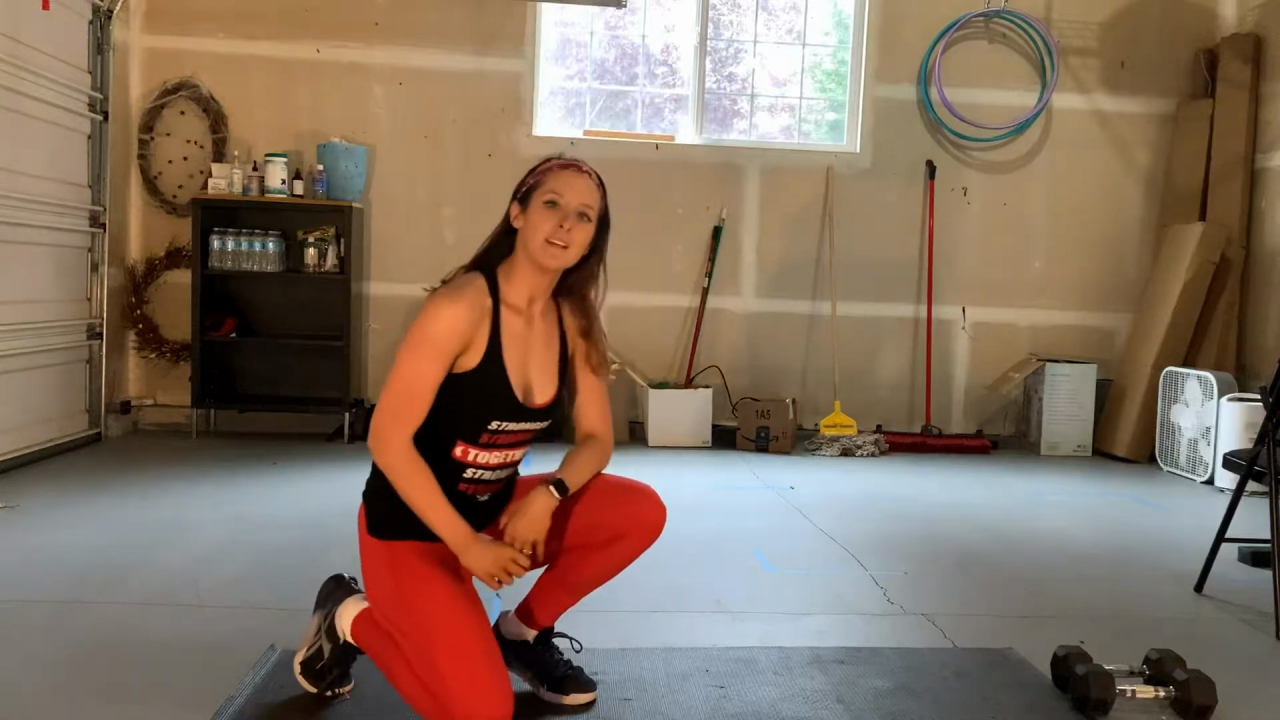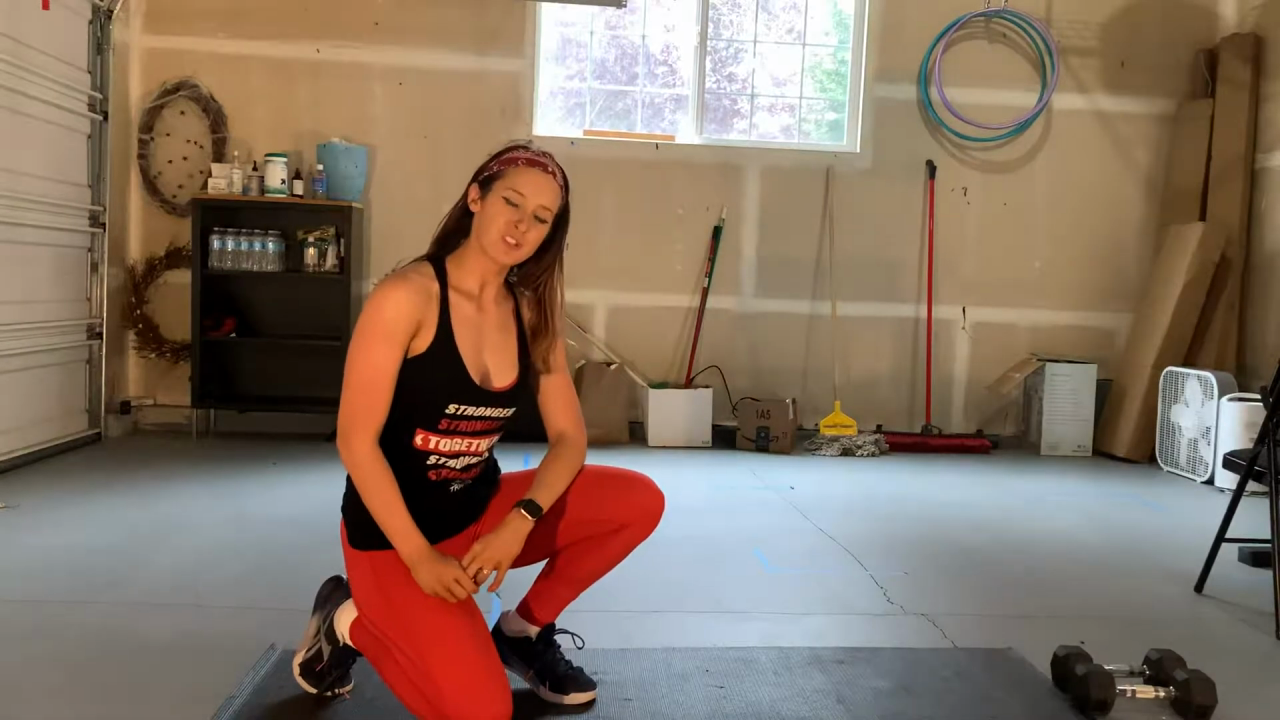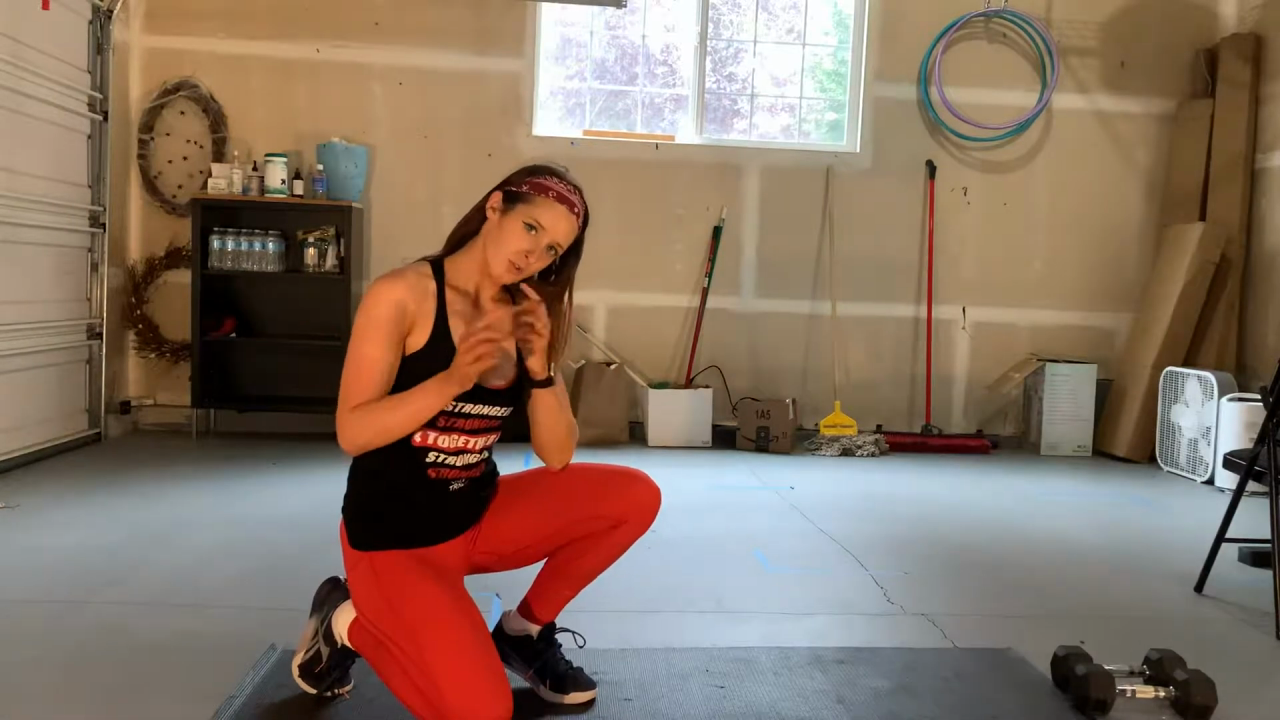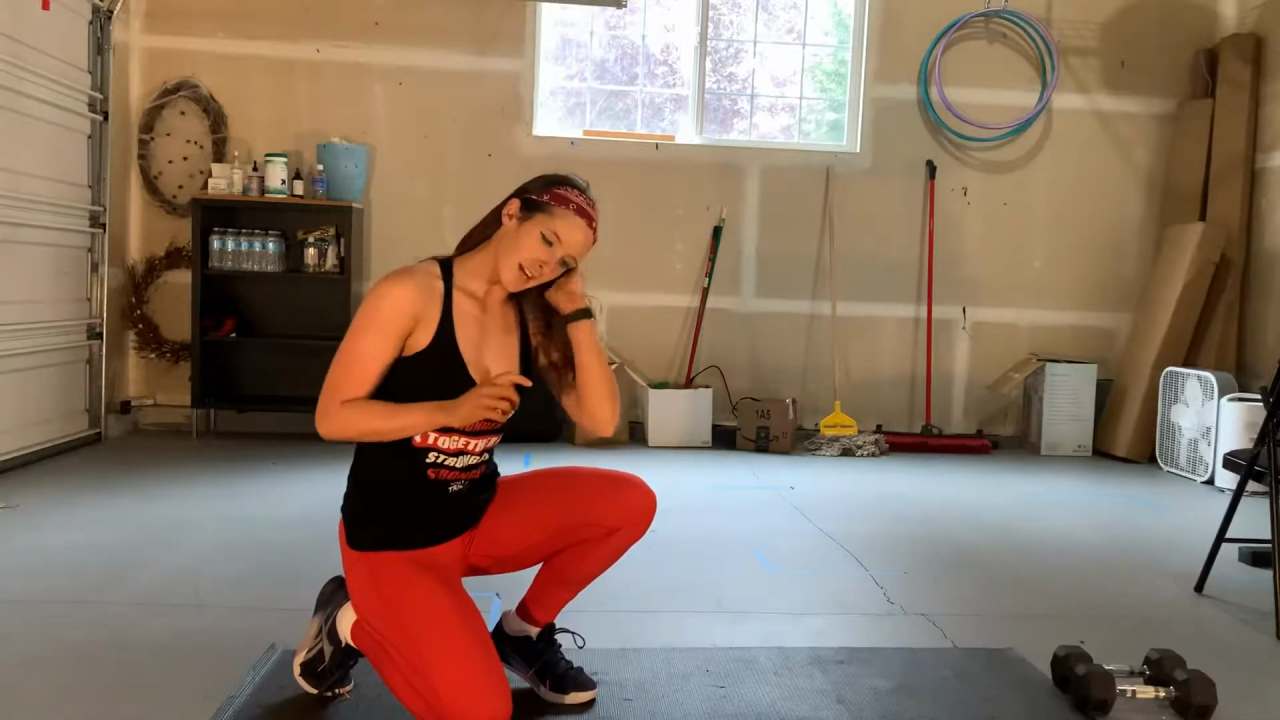
dt=0.7s
person 1, frame 1
left shoulder: (573, 323)
right shoulder: (461, 308)
left elbow: (596, 436)
right elbow: (390, 439)
left wrist: (548, 498)
right wrist: (464, 542)
left hip: (500, 510)
right hip: (411, 527)
left knee: (642, 512)
left ankle: (524, 632)
right ankle: (352, 620)
person 1, frame 2
left shoulder: (533, 313)
right shoulder: (406, 295)
left elbow: (568, 437)
right elbow: (356, 441)
left wrist: (518, 525)
right wrist: (418, 557)
left hip: (480, 510)
right hip: (394, 531)
left knee: (639, 501)
left ankle: (525, 630)
right ankle: (350, 622)
person 1, frame 3
left shoulder: (527, 316)
right shoulder: (401, 293)
left elbow: (557, 456)
right elbow: (353, 434)
left wrist: (540, 368)
right wrist: (456, 377)
left hip: (479, 514)
right hip: (394, 535)
left knee: (635, 497)
left ankle: (525, 631)
right ankle: (347, 624)
person 1, frame 4
left shoulder: (533, 319)
right shoulder: (410, 292)
left elbow: (601, 420)
right elbow: (332, 417)
left wrist: (576, 312)
right wrist: (452, 411)
left hip: (479, 516)
right hip: (393, 538)
left knee: (631, 502)
left ankle: (524, 631)
right ankle: (351, 625)
